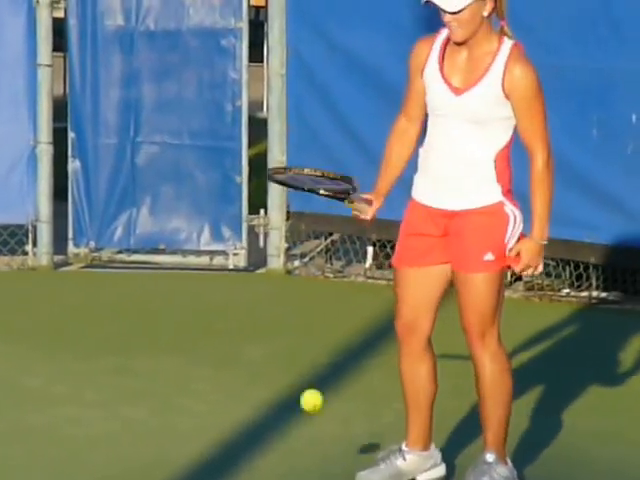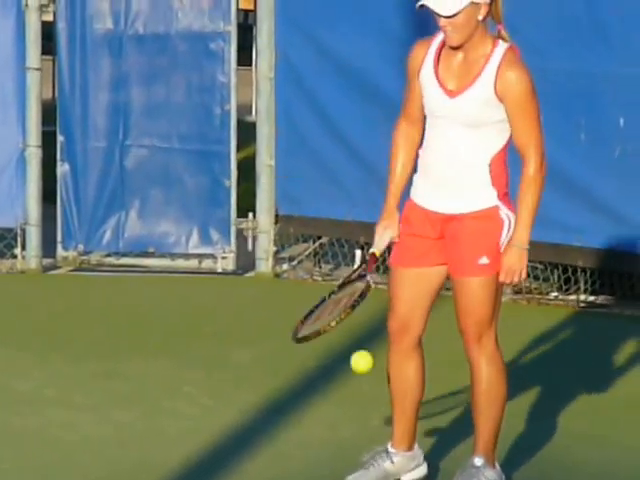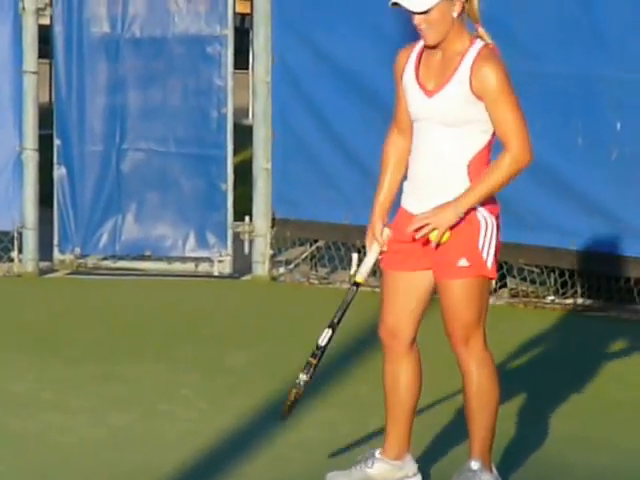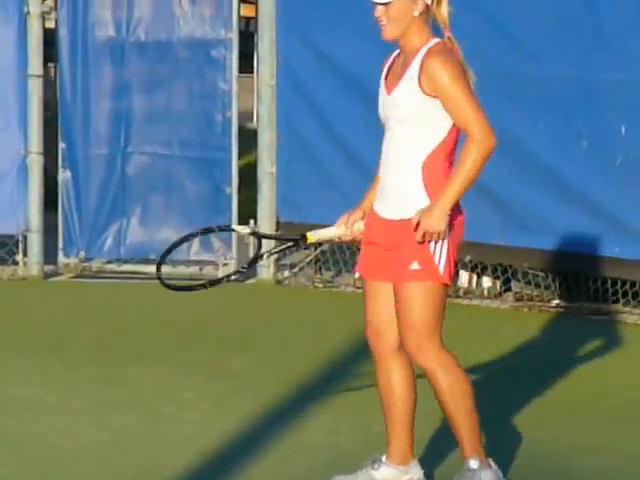
dt=0.3s
person 1, frame 1
left shoulder: (515, 68)
right shoulder: (426, 51)
left elbow: (540, 155)
left wrist: (538, 233)
right wrist: (380, 192)
left hip: (483, 214)
right hip: (425, 209)
left knee: (481, 339)
right knee: (409, 330)
person 1, frame 2
left shoulder: (508, 71)
right shoulder: (423, 53)
left elbow: (534, 159)
left wrist: (520, 239)
right wrist: (390, 206)
left hip: (482, 219)
right hip: (423, 213)
left knee: (478, 341)
right knee: (401, 330)
person 1, frame 3
left shoulder: (485, 66)
right shoulder: (408, 59)
left elbow: (519, 151)
left wrist: (458, 207)
right wrist: (378, 212)
left hip: (466, 221)
right hip: (413, 218)
left knee: (467, 344)
right knee: (393, 334)
person 1, frame 4
left shoulder: (436, 61)
right shoulder: (394, 64)
left elbow: (482, 137)
left wrist: (442, 204)
right wrist: (365, 208)
left hip: (425, 225)
right hip: (389, 222)
left knee: (422, 347)
right knee: (381, 342)
